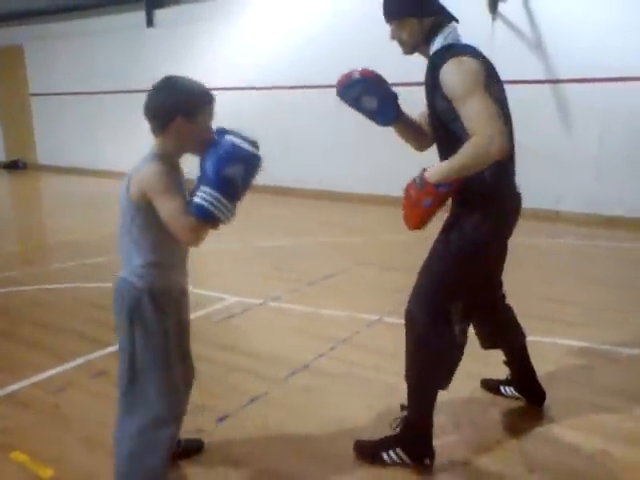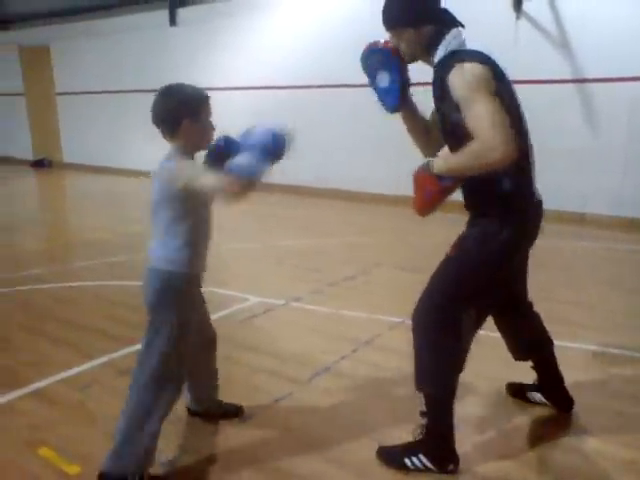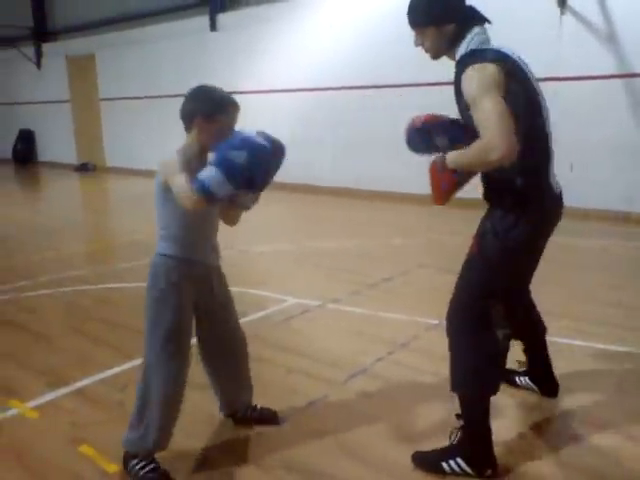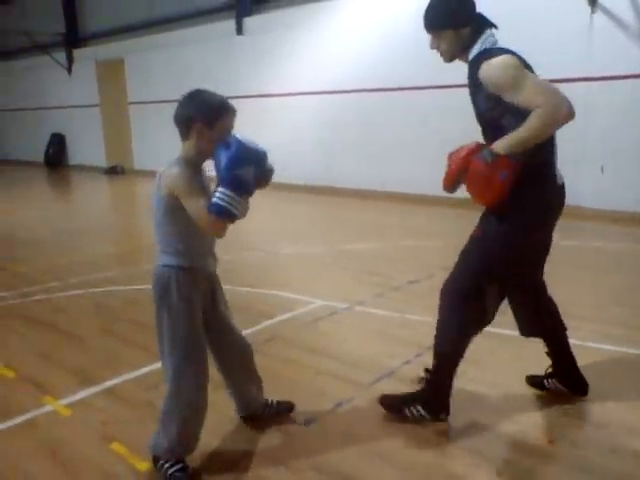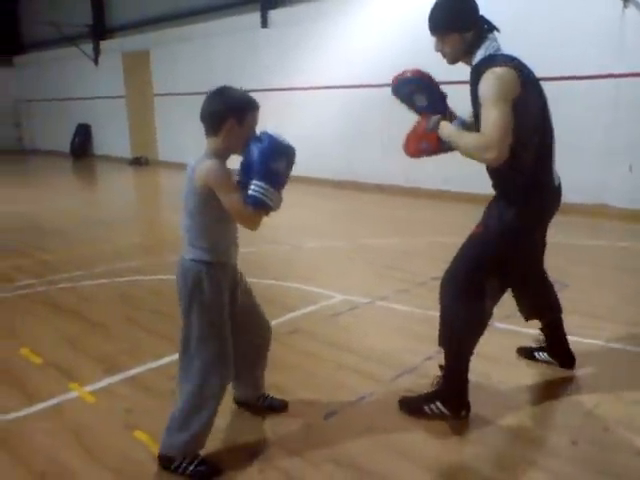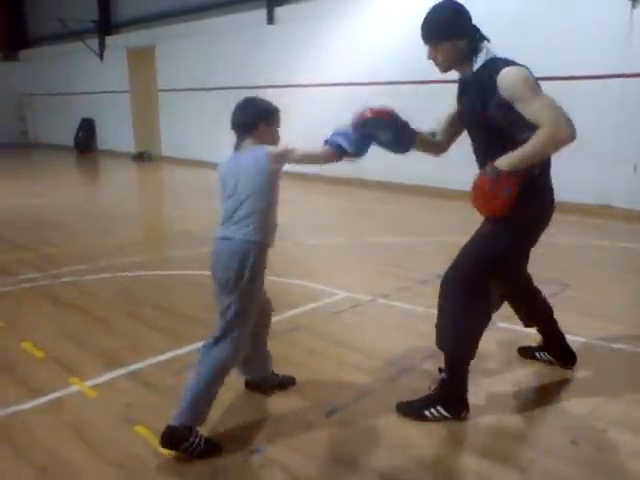
dt=0.4s
person 1, frame 1
left shoulder: (458, 65)
right shoulder: (442, 65)
left elbow: (493, 143)
right elbow: (425, 138)
left wrist: (435, 176)
right wrist: (390, 114)
left hip: (484, 207)
right hip: (486, 204)
left knee: (427, 313)
right knee: (484, 297)
left ankle: (415, 439)
right ankle: (526, 384)
person 1, frame 2
left shoulder: (465, 72)
right shoulder: (454, 71)
left elbow: (498, 149)
right elbow: (434, 142)
left wrist: (439, 167)
right wrist: (400, 101)
left hip: (501, 216)
right hip: (514, 211)
left knee: (436, 317)
right knee: (509, 303)
left ankle: (437, 447)
right ankle: (553, 390)
person 1, frame 3
left shoulder: (480, 70)
right shoulder: (490, 61)
left elbow: (500, 149)
left wrist: (452, 160)
left hip: (518, 209)
right hip: (531, 202)
left knee: (469, 316)
right knee: (508, 294)
right ankle: (540, 373)
person 1, frame 4
left shoulder: (494, 65)
right shoulder: (495, 62)
left elbow: (558, 110)
left wrist: (499, 150)
right wrist: (484, 153)
left hip: (524, 198)
right hip: (536, 194)
left knee: (463, 292)
right knee: (525, 285)
left ankle: (434, 398)
right ankle: (567, 374)
person 1, frame 5
left shoulder: (497, 74)
right shoulder: (495, 69)
left elbow: (491, 149)
right elbow: (484, 133)
left wrist: (442, 128)
right wrist: (441, 111)
left hip: (522, 199)
right hip: (533, 193)
left knee: (461, 285)
right knee: (526, 274)
left ankle: (452, 396)
right ankle: (558, 349)
person 1, frame 6
left shoulder: (507, 76)
right shoulder: (471, 84)
left elbow: (562, 130)
right elbow: (439, 144)
left wrist: (504, 165)
right wrist: (403, 134)
left hip: (524, 201)
right hip: (515, 199)
left knee: (462, 286)
right knee: (508, 275)
left ankle: (451, 396)
right ankle: (557, 348)
person 2, frame 1
left shoulder: (168, 168)
right shoulder: (153, 173)
left elbow: (186, 221)
right elbow: (190, 233)
left wrist: (217, 180)
right wrist: (220, 182)
left hip: (167, 292)
right hip: (145, 297)
left knee: (177, 378)
right knee: (153, 400)
left ankle: (165, 443)
person 2, frame 2
left shoulder: (175, 165)
right shoulder: (183, 168)
left elbow: (197, 205)
right elbow: (232, 187)
left wrist: (219, 163)
left hip: (181, 278)
right hip: (173, 281)
left knee: (201, 341)
right knee: (160, 373)
left ankle: (204, 402)
person 2, frame 3
left shoulder: (205, 166)
right shoulder: (177, 164)
left elbow: (230, 218)
right elbow: (193, 202)
left hip: (207, 268)
right hip: (174, 270)
left knee: (229, 342)
right knee: (166, 360)
left ankle: (239, 407)
person 2, frame 4
left shoulder: (197, 170)
right shoulder: (177, 175)
left elbow: (216, 219)
right elbow: (215, 225)
left wrist: (241, 183)
right wrist: (233, 181)
left hip: (204, 274)
right hip: (178, 279)
left knee: (232, 345)
right knee: (188, 370)
left ankle: (253, 405)
person 2, frame 5
left shoulder: (219, 167)
right shoulder: (211, 169)
left elbow: (240, 208)
right elbow: (250, 219)
left wrist: (262, 173)
right wrist: (266, 173)
left hip: (224, 268)
right hip: (204, 274)
left knee: (255, 331)
right knee: (208, 364)
left ankle: (250, 394)
person 2, frame 6
left shoulder: (227, 164)
right shoulder: (272, 154)
right elbow: (325, 155)
right wrist: (347, 141)
left hip: (228, 247)
right hip: (246, 252)
left knee: (257, 313)
right knee: (230, 337)
left ankle: (259, 375)
right ankle: (182, 427)
